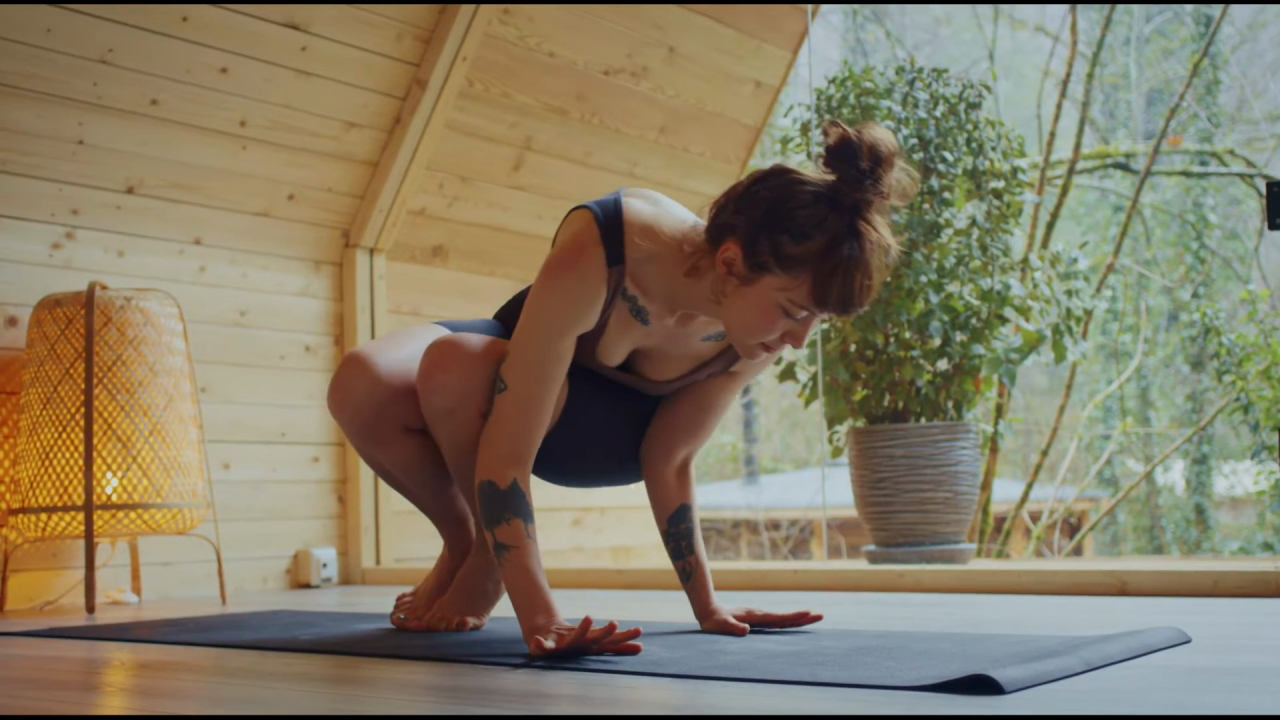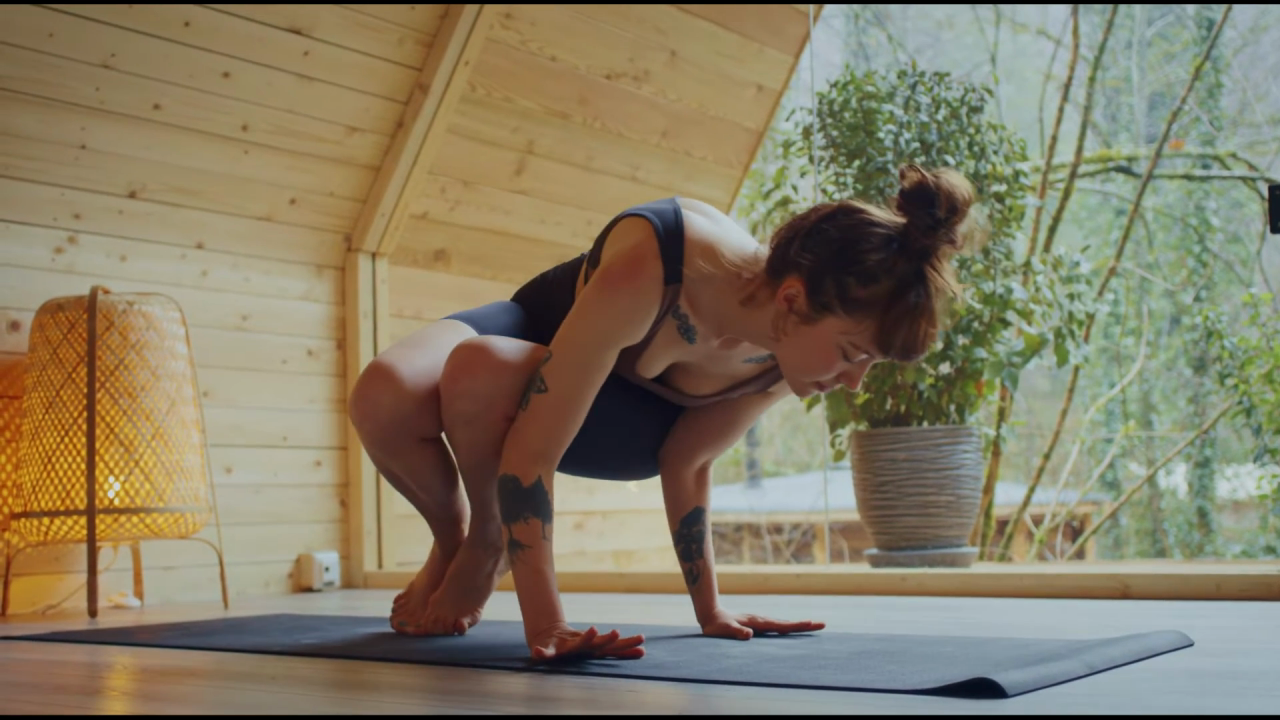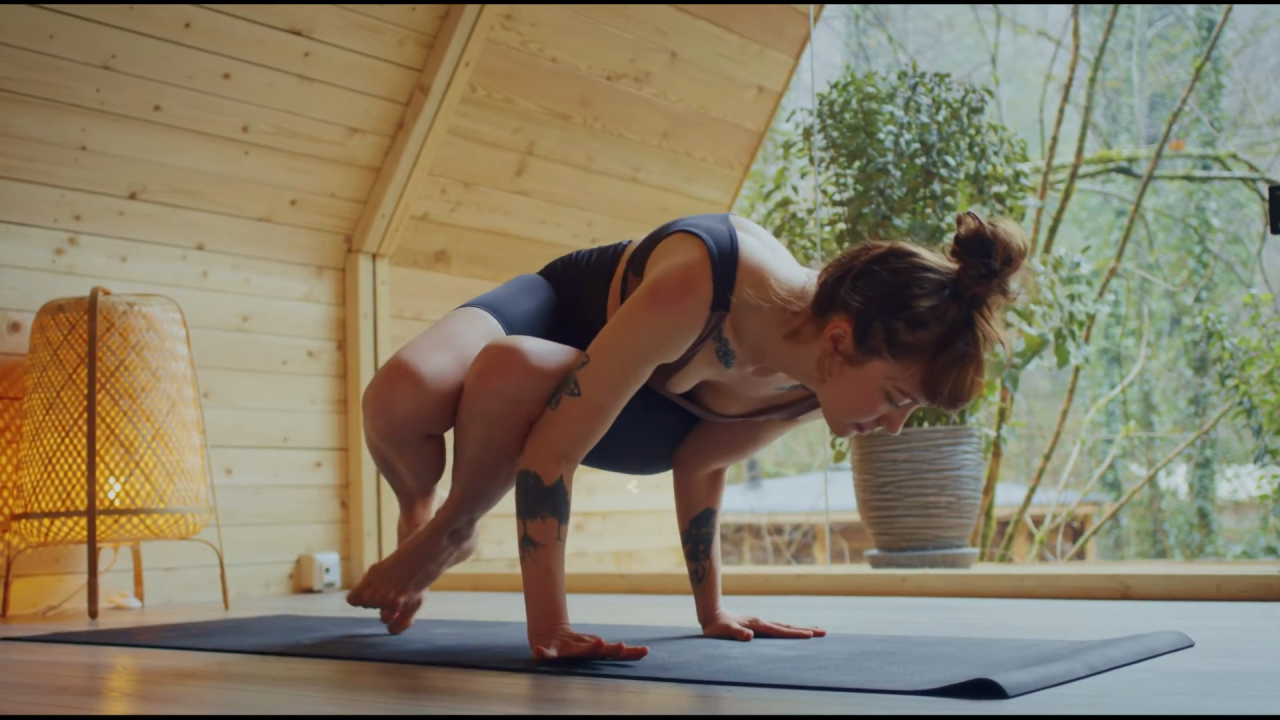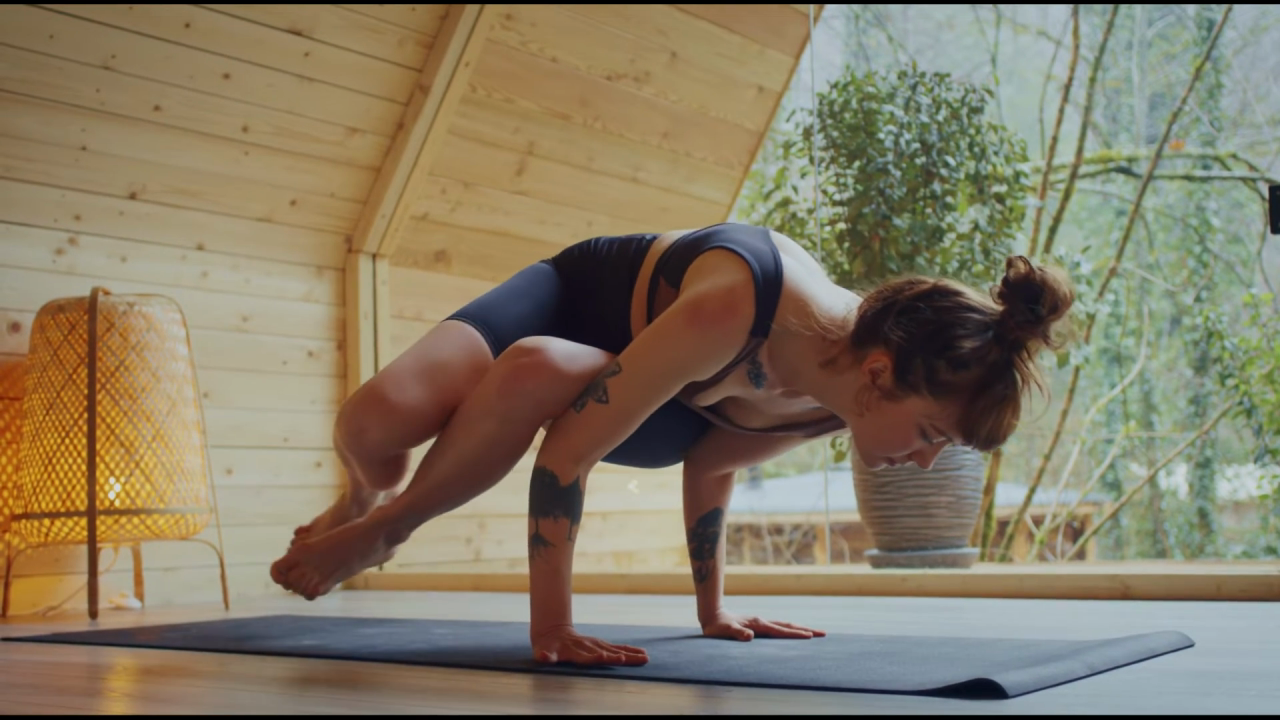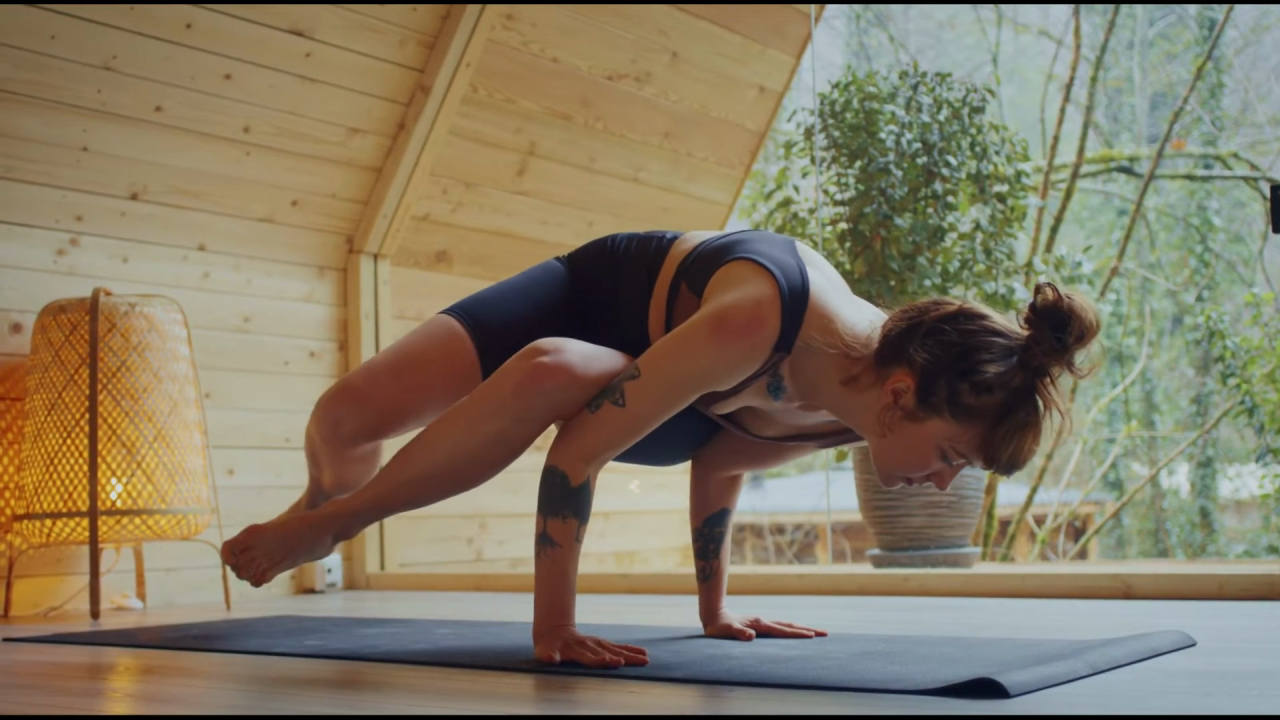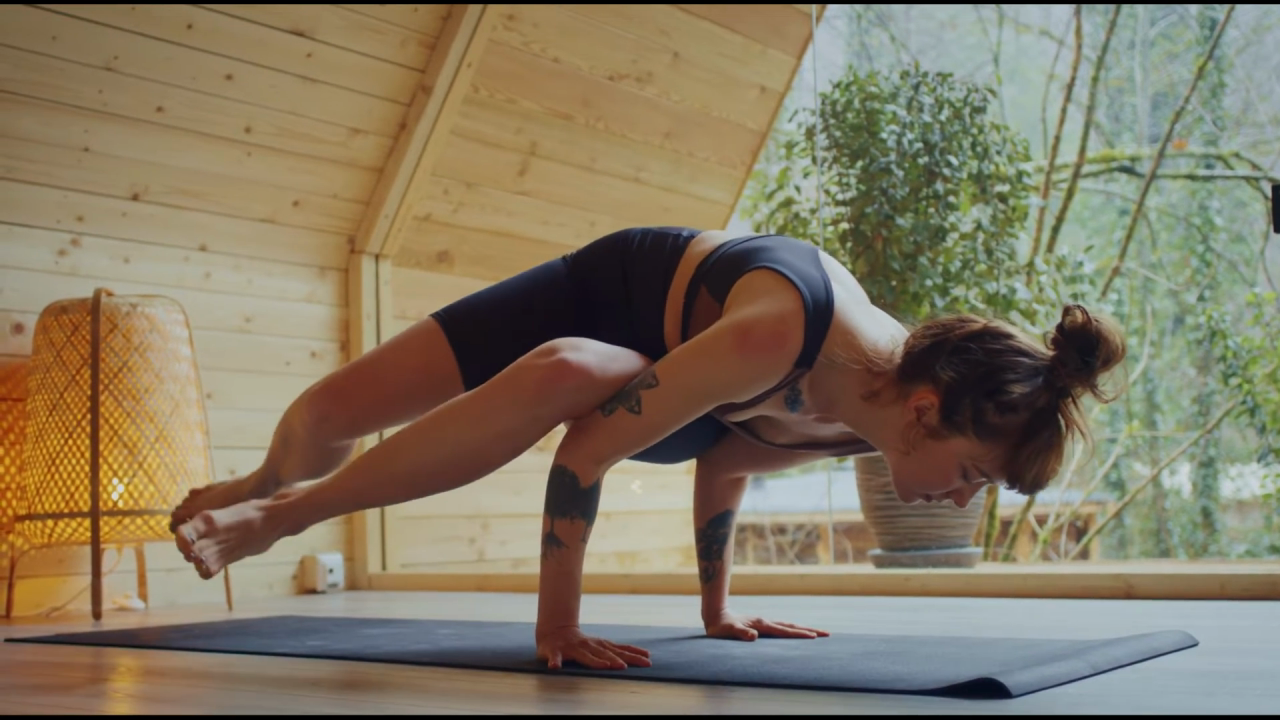
dt=0.5s
person 1, frame 1
left shoulder: (756, 324)
right shoulder: (593, 257)
left elbow: (668, 463)
right elbow: (506, 454)
left wrist: (707, 605)
right wrist: (540, 618)
left hip: (606, 432)
right hip: (518, 362)
right knee: (362, 384)
left ankle: (490, 560)
right ankle: (465, 544)
person 1, frame 2
left shoulder: (791, 349)
right shoulder: (645, 269)
left elbow: (686, 463)
right elbow: (531, 448)
left wrist: (710, 608)
right wrist: (544, 625)
left hip: (622, 419)
right hip: (536, 336)
right knee: (384, 395)
left ankle: (486, 548)
right ankle: (462, 542)
person 1, frame 3
left shoulder: (821, 379)
right shoulder: (693, 289)
left elbow: (701, 465)
right elbow: (551, 446)
left wrist: (711, 609)
right wrist: (548, 625)
left hip: (646, 407)
right hip: (558, 309)
right knee: (400, 396)
left ankle: (453, 532)
right ankle: (425, 526)
person 1, frame 4
left shoulder: (846, 394)
right shoulder: (734, 306)
left elbow: (711, 463)
right elbow: (567, 449)
left wrist: (711, 608)
right wrist: (550, 627)
left hip: (660, 403)
right hip: (579, 293)
right knee: (374, 422)
right ankle: (370, 506)
person 1, frame 5
left shoulder: (862, 403)
right shoulder: (755, 321)
left elbow: (719, 463)
right elbow: (577, 447)
left wrist: (715, 609)
right wrist: (554, 624)
left hip: (665, 392)
right hip: (593, 292)
right knee: (350, 414)
left ankle: (340, 523)
right ankle: (327, 508)
person 1, frame 6
left shoulder: (876, 415)
right shoulder: (777, 336)
left elbow: (724, 461)
right elbow: (588, 448)
left wrist: (717, 608)
right wrist: (555, 623)
left hip: (663, 388)
right hip: (602, 291)
right knee: (332, 415)
left ankle: (289, 518)
right ankle: (271, 496)
